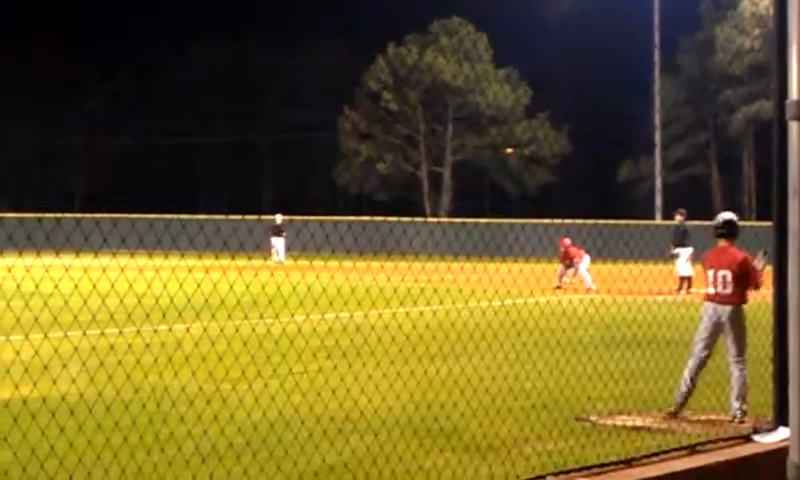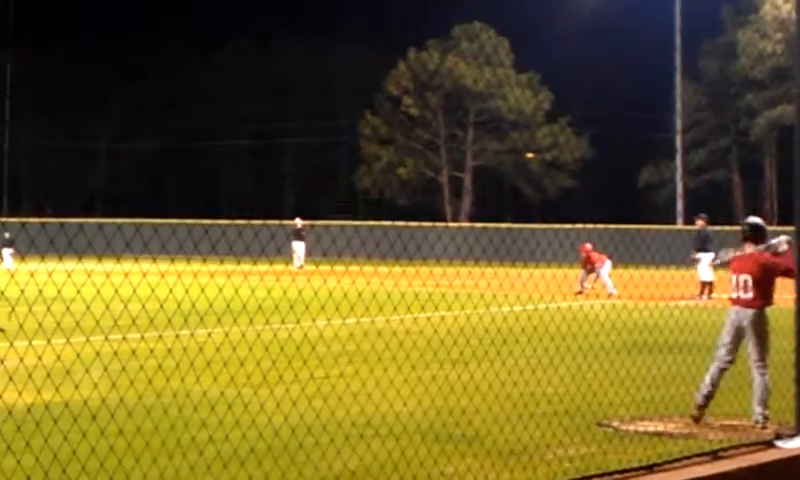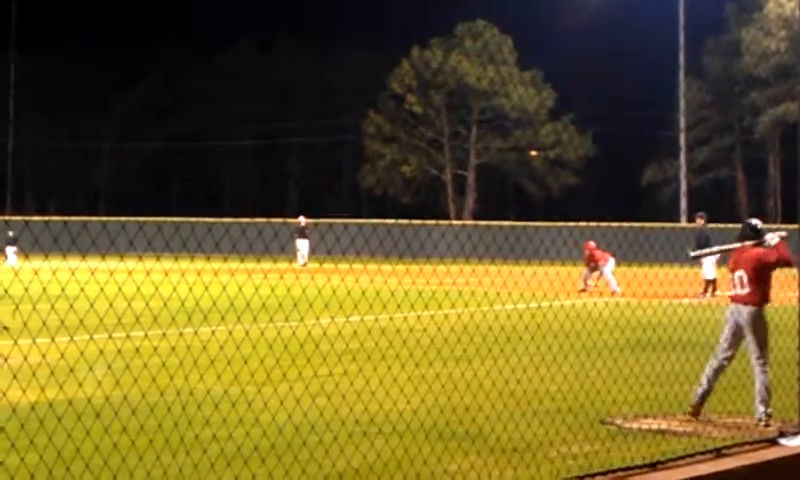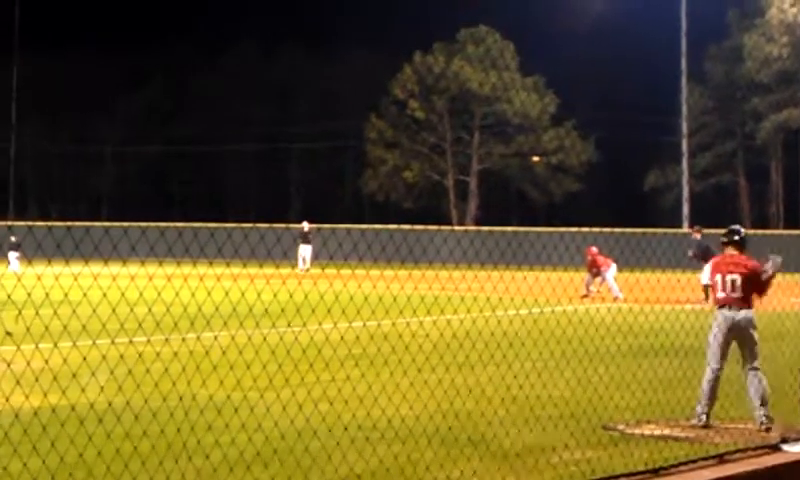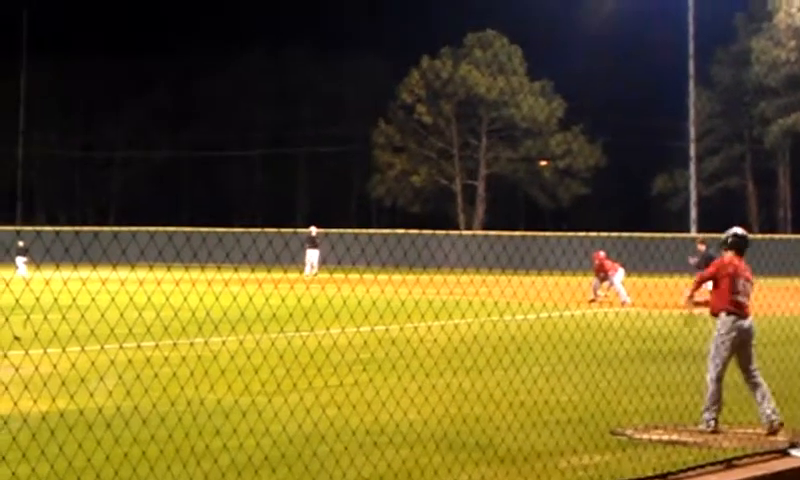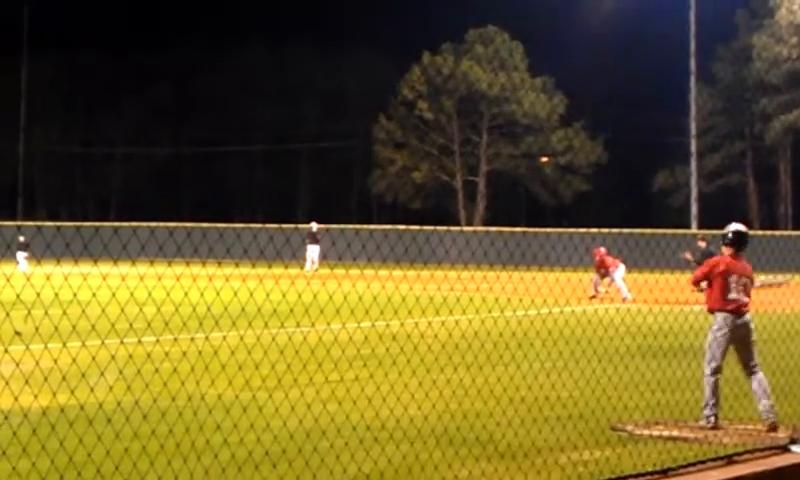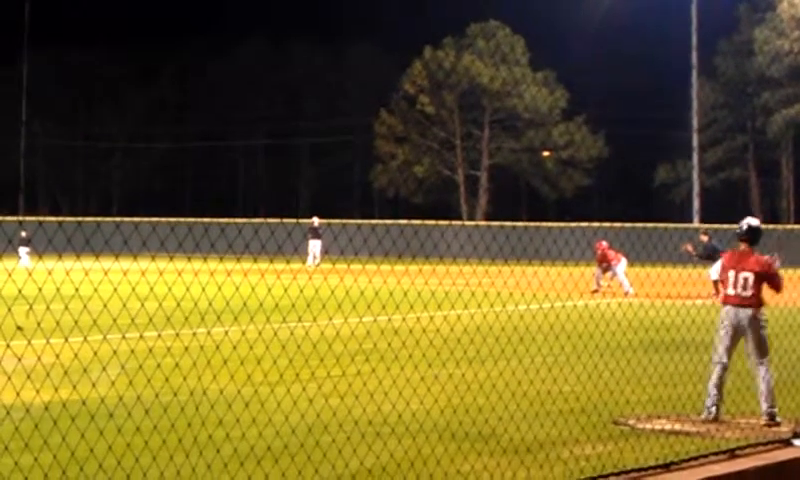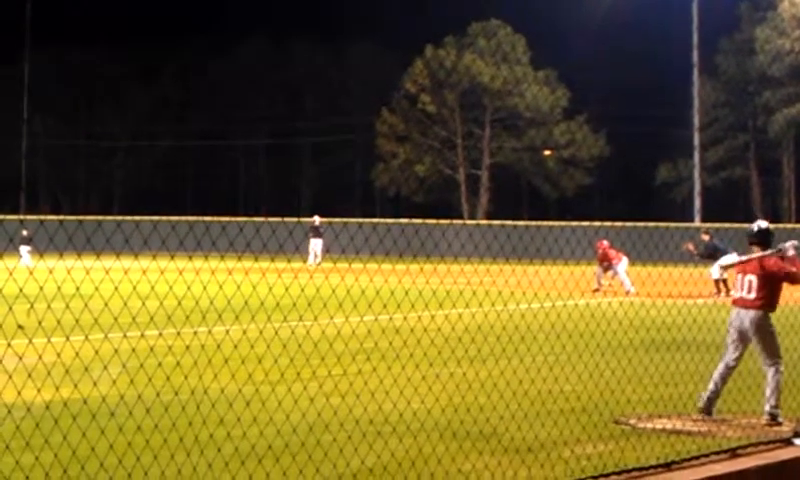
dt=0.3s
person 1, frame 1
left shoulder: (708, 256)
right shoulder: (742, 258)
right elbow: (756, 284)
right wrist: (758, 267)
left hip: (711, 309)
right hip: (733, 311)
left knee: (698, 357)
right knee: (738, 362)
left ankle: (681, 400)
right ankle: (738, 411)
person 1, frame 2
left shoulder: (735, 259)
right shoulder: (765, 260)
right elbow: (792, 271)
left wrist: (774, 251)
right wrist: (784, 249)
left hip: (735, 312)
right hip: (755, 315)
left knee: (721, 361)
right knee: (759, 366)
left ankle: (701, 403)
right ankle: (760, 416)
person 1, frame 3
left shoulder: (735, 257)
right shoulder: (759, 255)
right elbow: (788, 260)
left wrist: (768, 245)
right wrist: (776, 242)
left hip: (734, 310)
right hip: (753, 312)
left knee: (720, 358)
right knee: (760, 365)
left ankle: (698, 400)
right ankle: (763, 414)
person 1, frame 4
left shoulder: (716, 263)
right shoulder: (752, 265)
right elbow: (760, 291)
right wrist: (770, 272)
left hip: (722, 316)
right hip: (745, 316)
left knee: (713, 368)
right knee: (753, 369)
left ankle: (702, 416)
right ankle: (763, 418)
person 1, frame 5
left shoulder: (723, 263)
right shoulder: (746, 271)
left elbow: (701, 278)
left wrist: (690, 293)
right wrist: (703, 302)
left hip: (728, 323)
right hip: (745, 323)
left knee: (715, 373)
right knee: (751, 373)
left ankle: (710, 421)
right ankle: (771, 416)
person 1, frame 6
left shoulder: (717, 262)
right shoulder: (747, 268)
left elbow: (695, 279)
left wrist: (707, 286)
left hip: (723, 320)
right hip: (744, 320)
left knee: (712, 370)
right knee: (753, 369)
left ankle: (710, 417)
right ankle: (769, 414)
person 1, frame 7
left shoulder: (726, 259)
right shoulder: (763, 262)
right elbow: (778, 287)
right wrist: (774, 267)
left hip: (730, 314)
right hip: (753, 315)
left knee: (721, 362)
right knee: (762, 364)
left ankle: (711, 409)
right ankle: (769, 413)
person 1, frame 8
left shoulder: (742, 262)
right shoulder: (772, 264)
left wrist: (781, 256)
left hip: (737, 315)
right hip: (758, 317)
left knee: (729, 361)
right knee: (774, 365)
left ankle: (707, 402)
right ankle: (771, 413)
